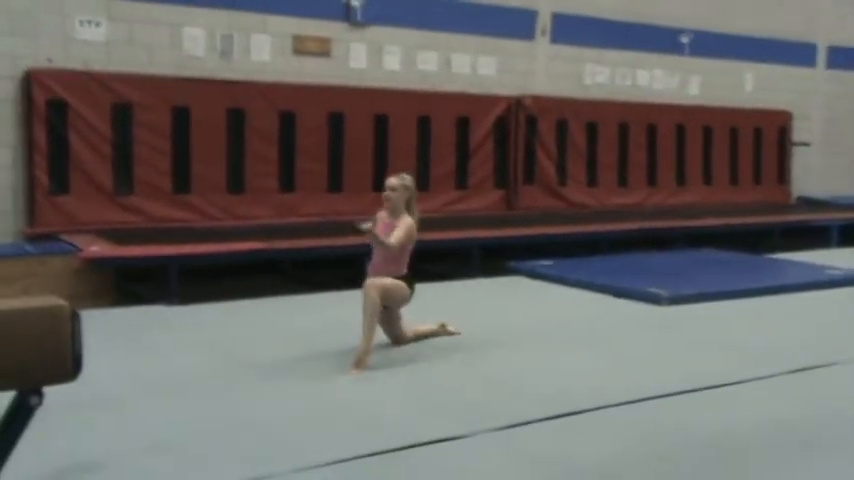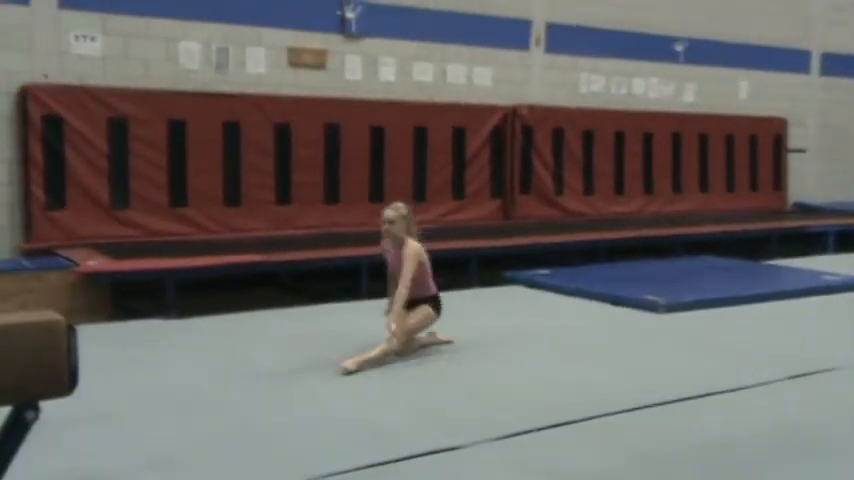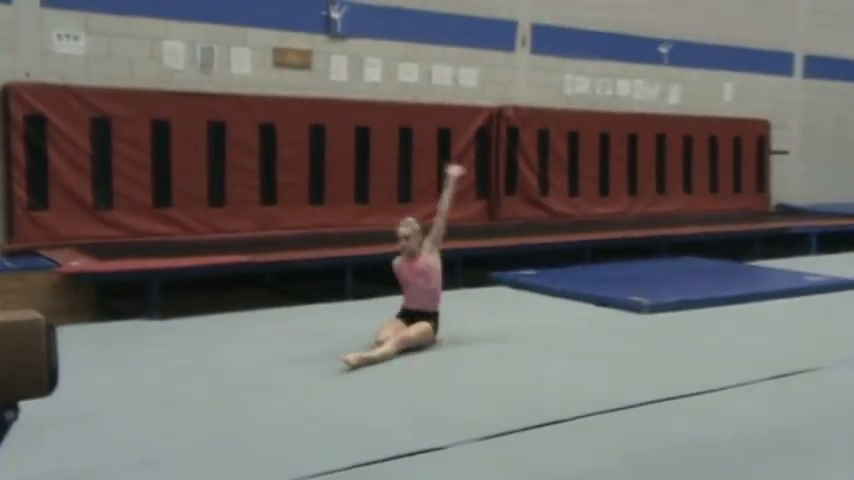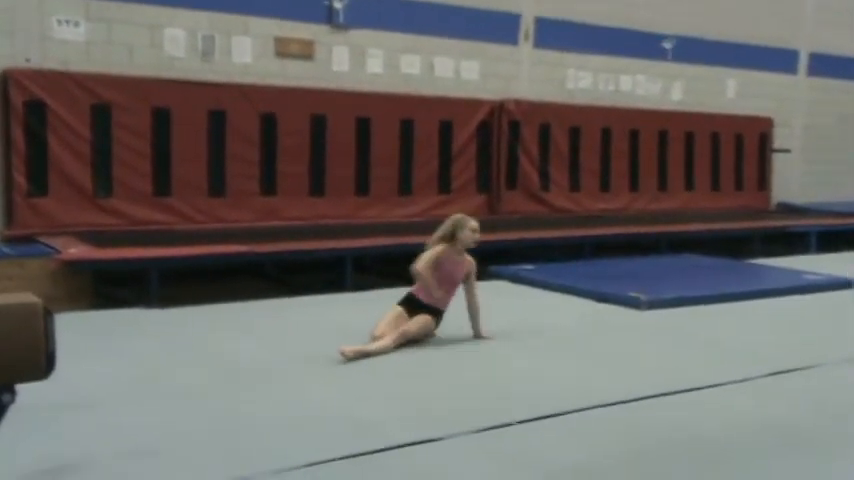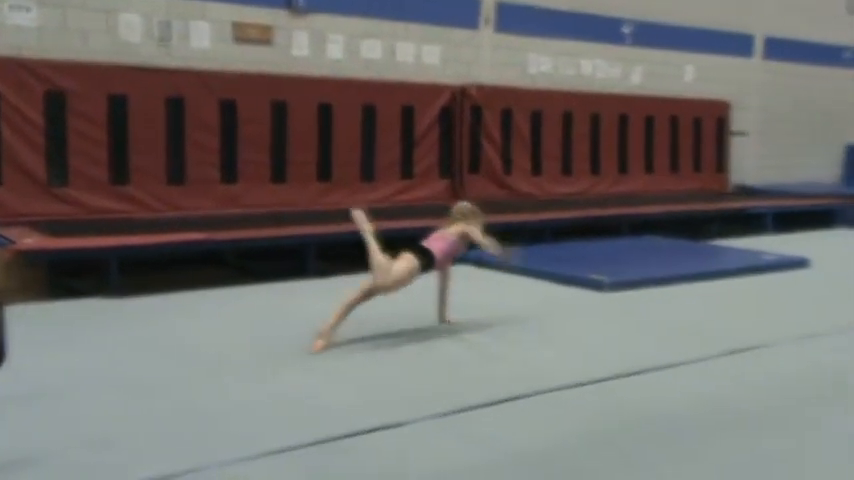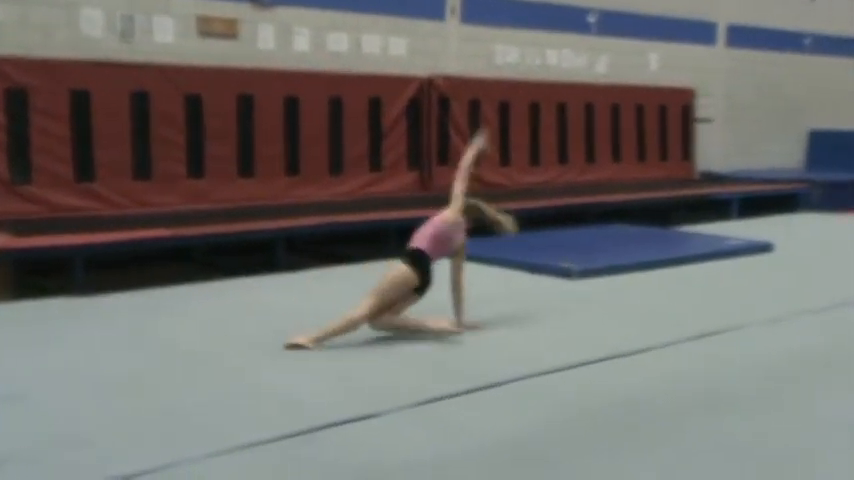
dt=0.5s
person 1, frame 1
left shoulder: (407, 223)
right shoulder: (380, 216)
left elbow: (391, 245)
left wrist: (372, 232)
left hip: (400, 285)
right hip: (383, 286)
left knee: (371, 285)
right knee: (398, 337)
left ankle: (363, 354)
right ankle: (438, 329)
person 1, frame 2
left shoulder: (412, 249)
right shoulder: (386, 244)
left elbow: (404, 286)
left wrist: (393, 321)
right wrist: (391, 305)
left hip: (428, 303)
right hip: (407, 302)
left knee: (397, 335)
right knee: (398, 343)
right ankle: (431, 338)
person 1, frame 3
left shoulder: (431, 249)
right shoulder: (397, 263)
left elbow: (442, 214)
left wrist: (451, 179)
left hip: (428, 319)
right hip: (406, 314)
left knee: (400, 340)
right knee: (382, 339)
person 1, frame 4
left shoulder: (469, 264)
right shoulder: (440, 250)
left elbow: (472, 298)
right elbow: (418, 268)
left wrist: (477, 330)
right wrist: (436, 294)
left hip: (432, 314)
right hip: (412, 302)
left knee: (399, 335)
right knee: (381, 334)
person 1, frame 5
left shoulder: (448, 240)
right shoulder: (466, 228)
left elbow: (444, 277)
right elbow: (480, 237)
left wrist: (443, 315)
right wrist: (494, 248)
right hip: (419, 255)
left knee: (369, 288)
right knee: (383, 283)
right ankle: (367, 230)
person 1, frame 6
left shoulder: (455, 213)
right shoulder: (460, 241)
left elbow: (462, 175)
right elbow: (457, 281)
right wrist: (460, 319)
left hip: (413, 262)
right hip: (421, 275)
right knee: (377, 320)
left ankle: (314, 338)
